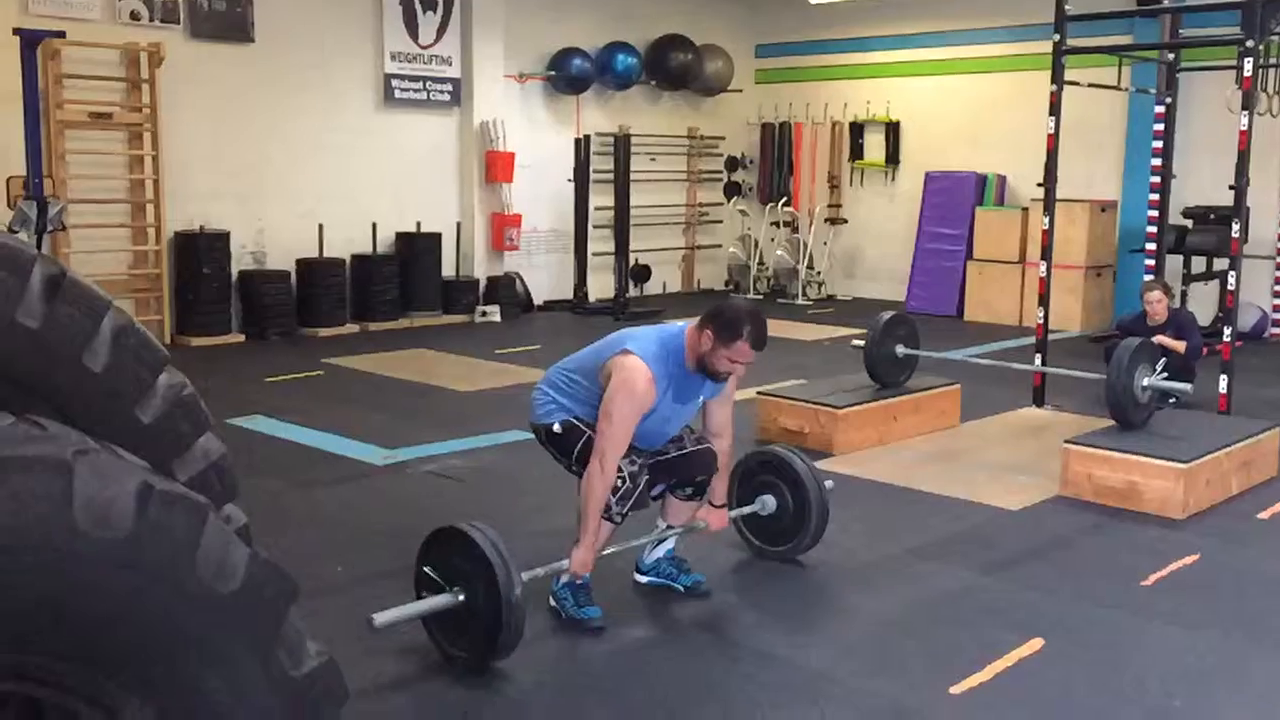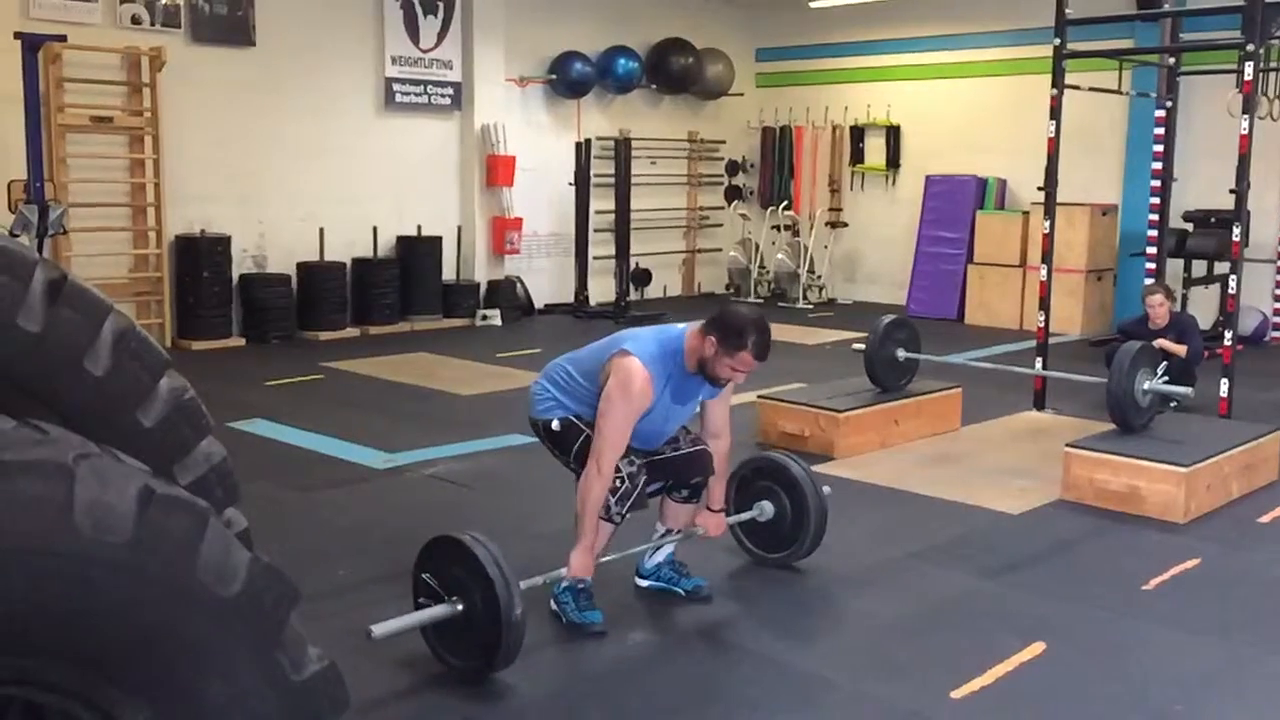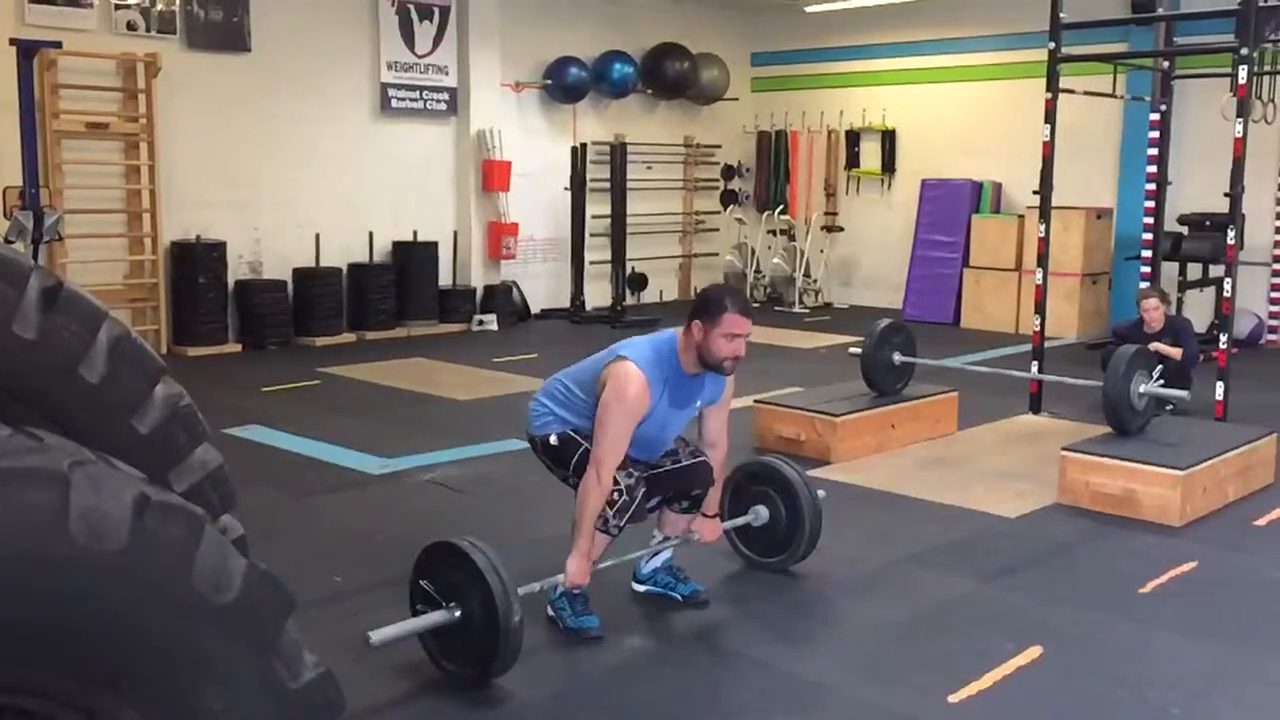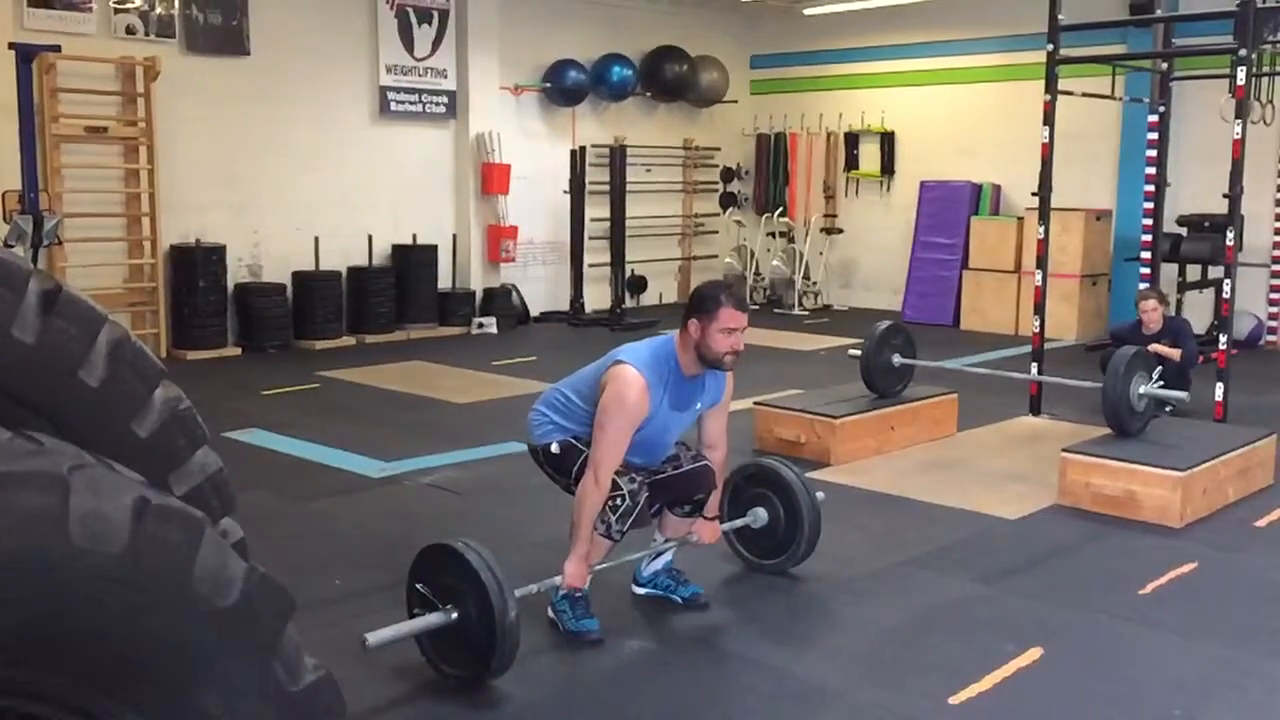
dt=0.5s
person 1, frame 1
left shoulder: (719, 361)
right shoulder: (641, 370)
left elbow: (720, 436)
right elbow: (604, 464)
left wrist: (718, 502)
right wrist: (585, 544)
right hip: (562, 412)
left knee: (700, 460)
right knee: (627, 478)
left ankle: (658, 558)
right ankle: (571, 582)
person 1, frame 2
left shoulder: (718, 361)
right shoulder: (639, 371)
left elbow: (717, 438)
right elbow: (601, 466)
left wrist: (715, 506)
right wrist: (583, 548)
right hip: (560, 409)
left knee: (696, 461)
right knee: (626, 478)
left ankle: (658, 563)
right ankle: (572, 586)
person 1, frame 3
left shoulder: (719, 373)
right shoulder: (636, 377)
left elbow: (715, 446)
right elbow: (600, 473)
left wrist: (710, 513)
right wrist: (579, 554)
right hip: (559, 426)
left knee: (698, 472)
right knee: (625, 489)
left ankle: (654, 568)
right ankle: (568, 592)
person 1, frame 4
left shoulder: (718, 375)
right shoulder: (634, 381)
left elbow: (714, 448)
right elbow: (598, 476)
left wrist: (709, 515)
right wrist: (577, 557)
right hip: (560, 433)
left knee: (700, 476)
right knee: (627, 495)
left ankle: (654, 571)
right ankle: (569, 594)
